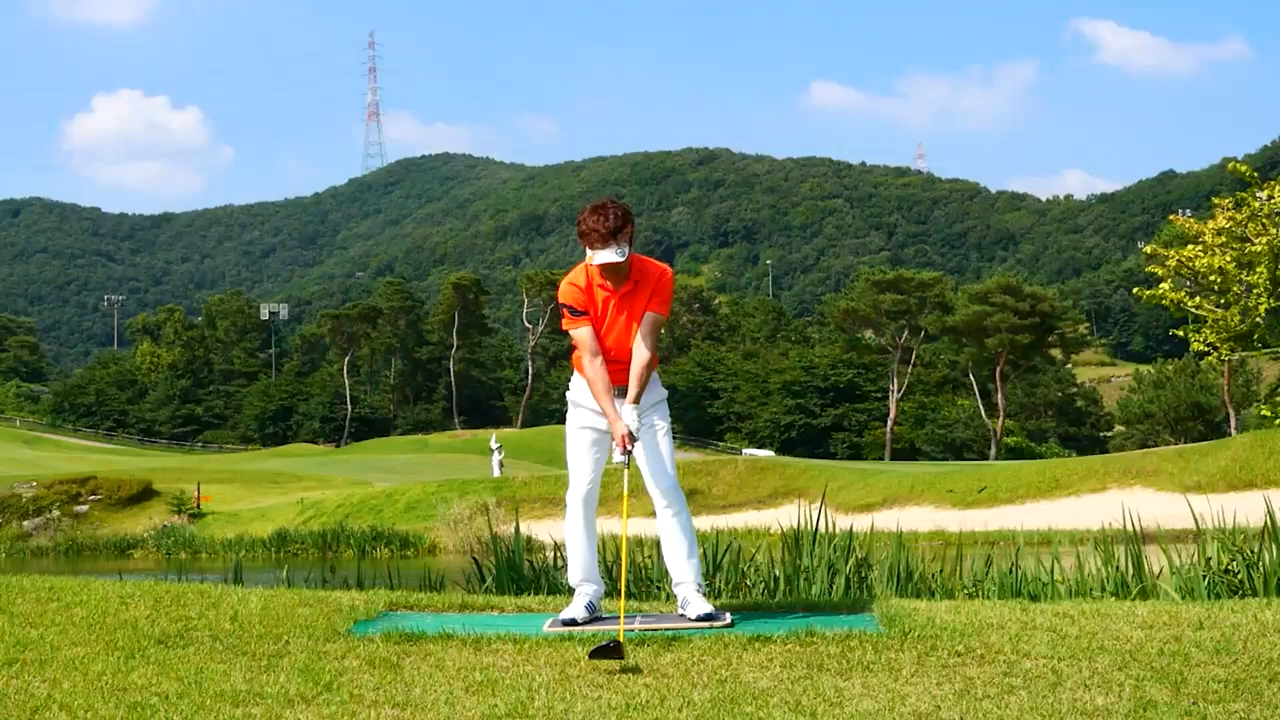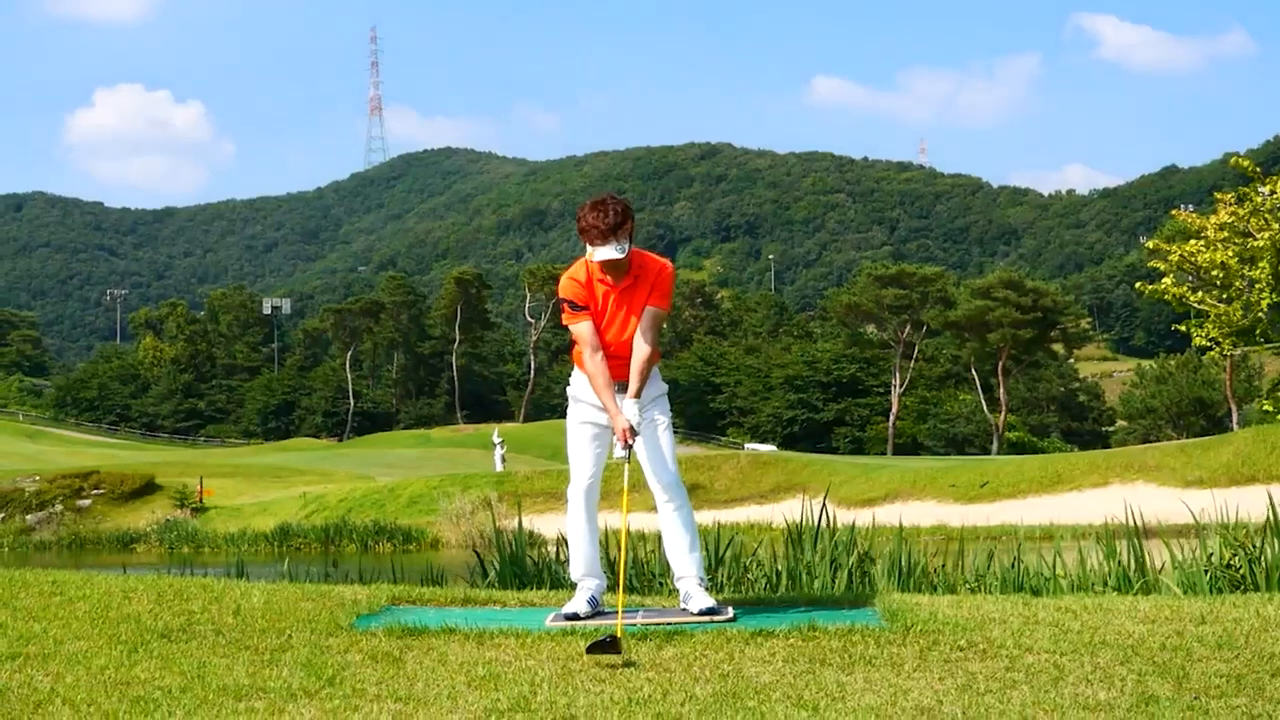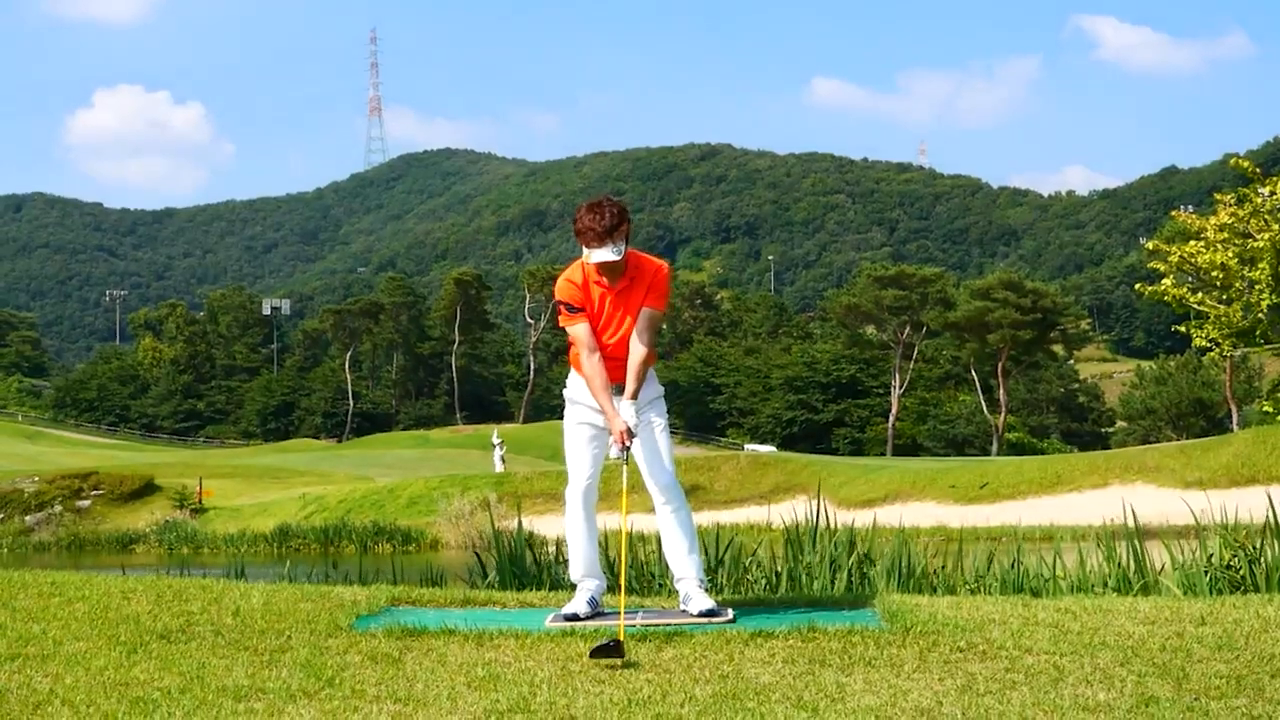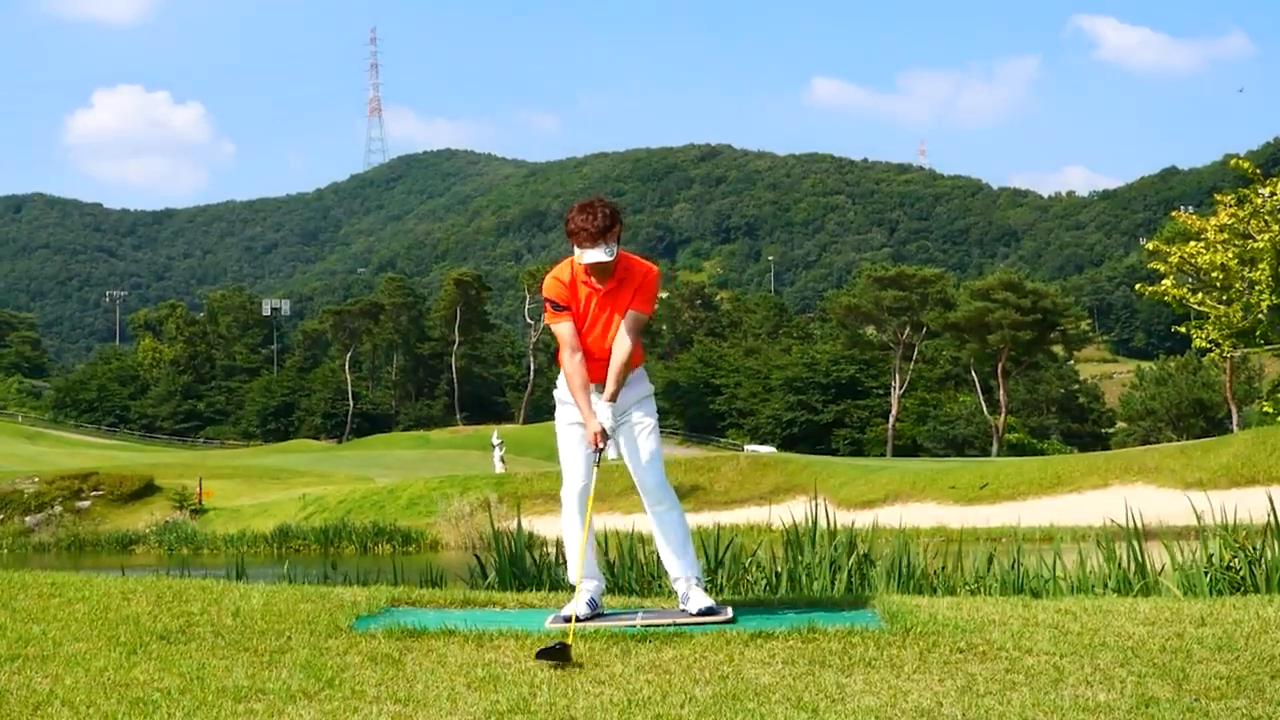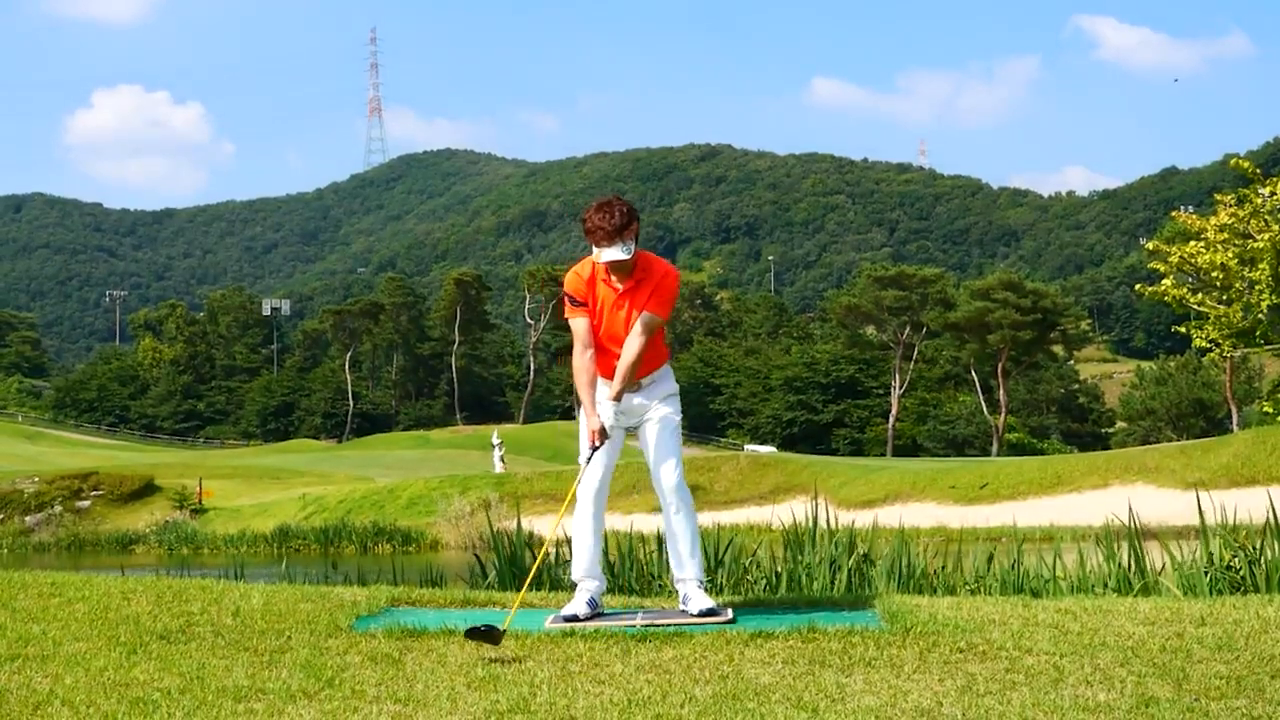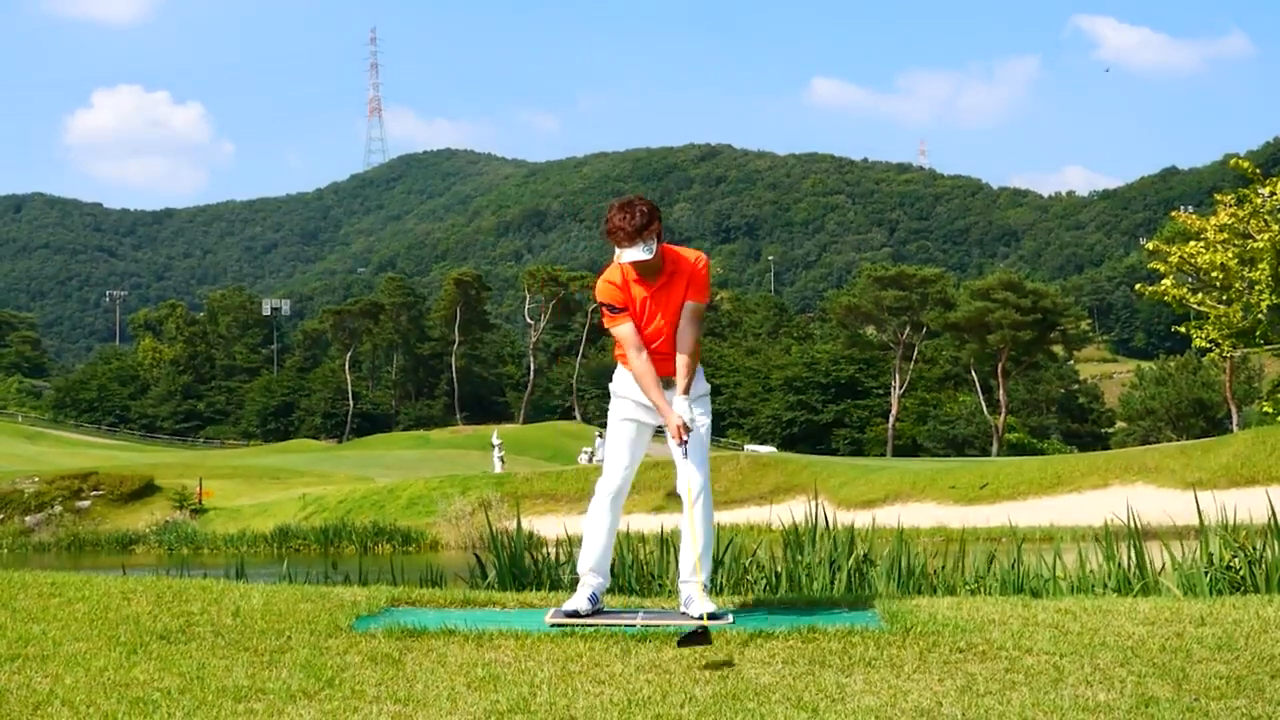
dt=0.4s
person 1, frame 1
left shoulder: (659, 276)
right shoulder: (573, 287)
left elbow: (645, 344)
right elbow: (592, 357)
left wrist: (632, 406)
right wrist: (613, 418)
left hip: (645, 392)
right hip: (589, 394)
left knee: (667, 489)
right knee: (581, 493)
left ankle: (689, 590)
right ankle: (586, 593)
person 1, frame 2
left shoulder: (659, 271)
right shoulder: (573, 282)
left elbow: (645, 339)
right elbow: (592, 352)
left wrist: (632, 400)
right wrist: (614, 413)
left hip: (644, 387)
right hip: (589, 390)
left knee: (668, 483)
right knee: (582, 487)
left ankle: (691, 585)
right ankle: (588, 587)
person 1, frame 3
left shoulder: (655, 272)
right shoulder: (570, 284)
left elbow: (641, 340)
right elbow: (589, 354)
left wrist: (629, 402)
right wrist: (611, 416)
left hip: (641, 389)
right hip: (586, 391)
left knee: (666, 486)
right knee: (580, 489)
left ankle: (690, 585)
right ankle: (587, 588)
person 1, frame 4
left shoulder: (644, 274)
right shoulder: (558, 282)
left elbow: (625, 341)
right elbow: (571, 354)
left wrist: (609, 403)
right wrist: (587, 415)
left hip: (630, 388)
right hip: (577, 392)
left knee: (655, 485)
right knee: (574, 491)
left ankle: (688, 585)
right ankle: (587, 589)
person 1, frame 5
left shoulder: (663, 275)
right shoulder: (578, 279)
left elbow: (638, 341)
right elbow: (584, 349)
left wrist: (615, 402)
right wrist: (591, 413)
left hip: (654, 386)
right hip: (599, 388)
left knee: (671, 484)
right knee: (590, 488)
left ankle: (689, 586)
right ankle: (588, 588)
person 1, frame 6
left shoulder: (694, 264)
right shoulder: (611, 284)
left elbow: (688, 333)
right elbow: (636, 352)
left wrist: (685, 395)
right wrist: (666, 413)
left hip: (685, 384)
right hip: (633, 386)
left knee: (696, 484)
right knee: (612, 484)
left ankle: (694, 589)
right ankle: (591, 584)
